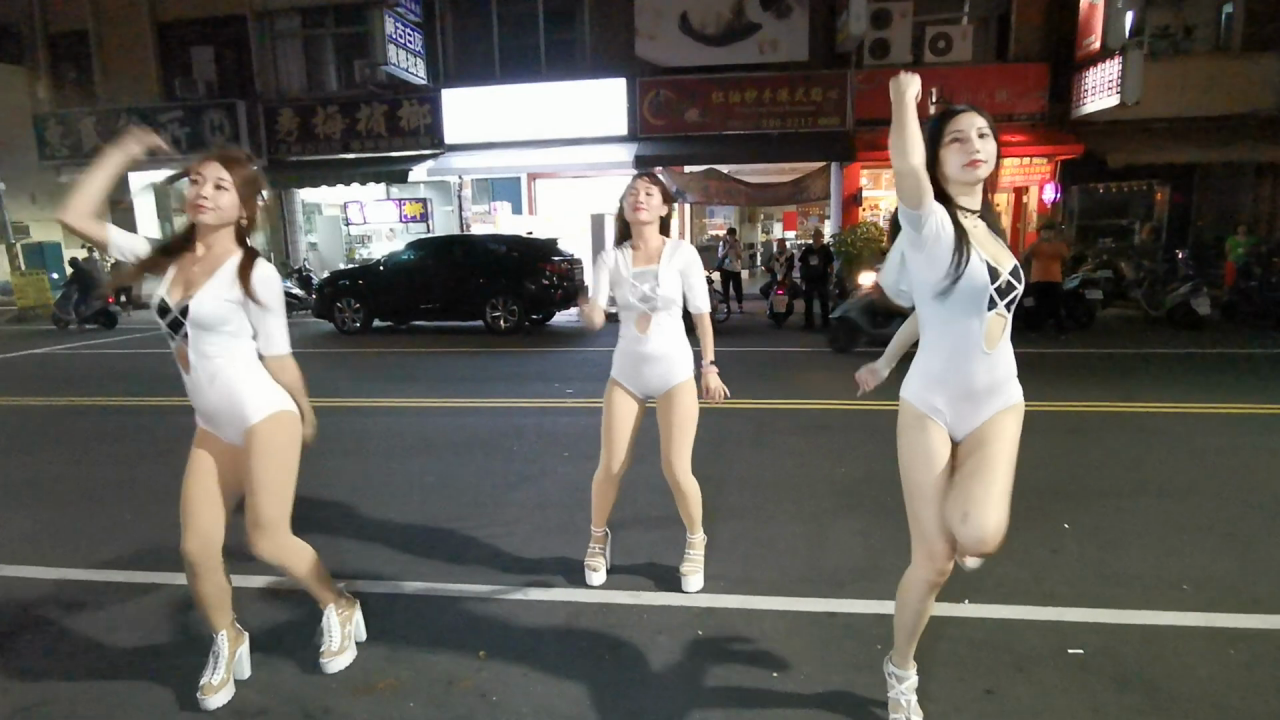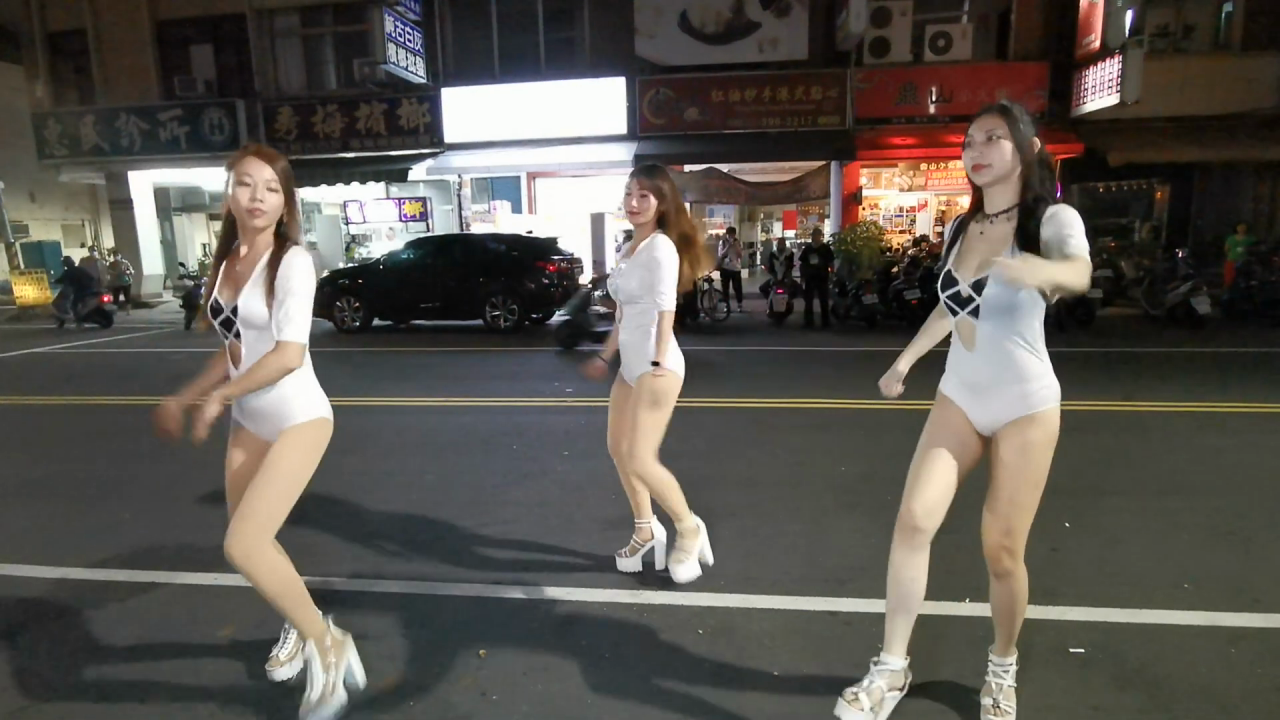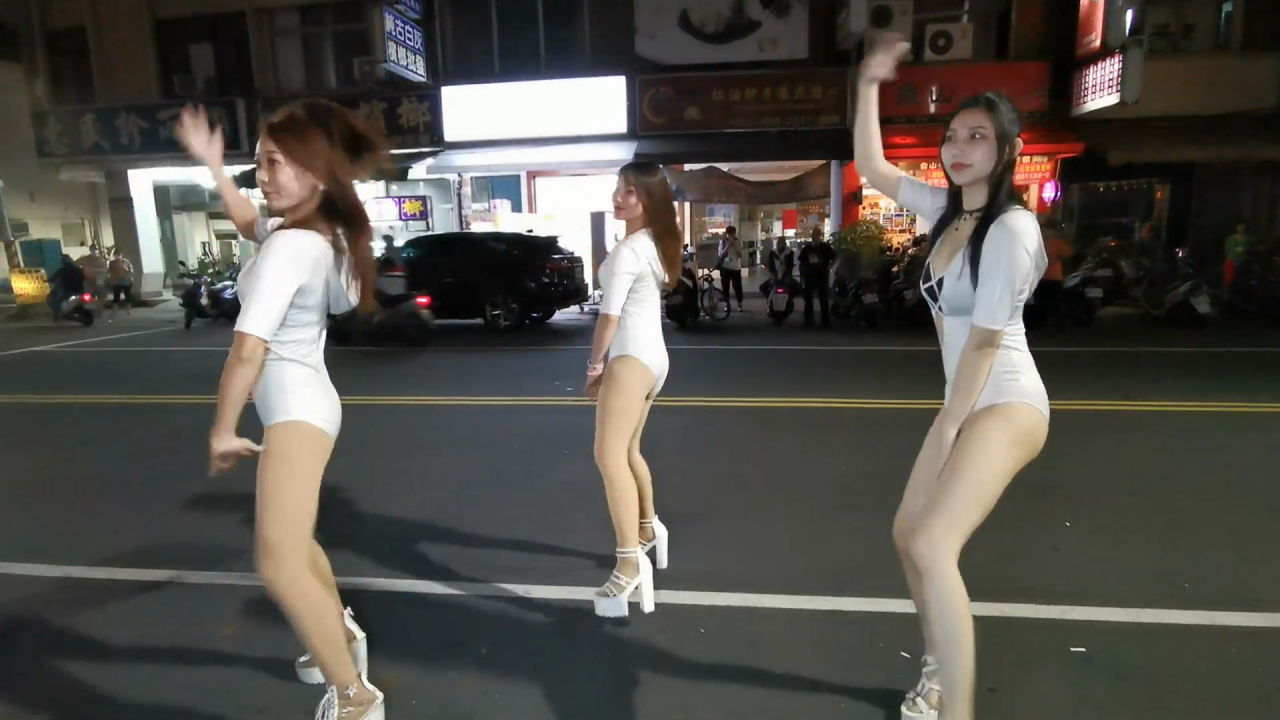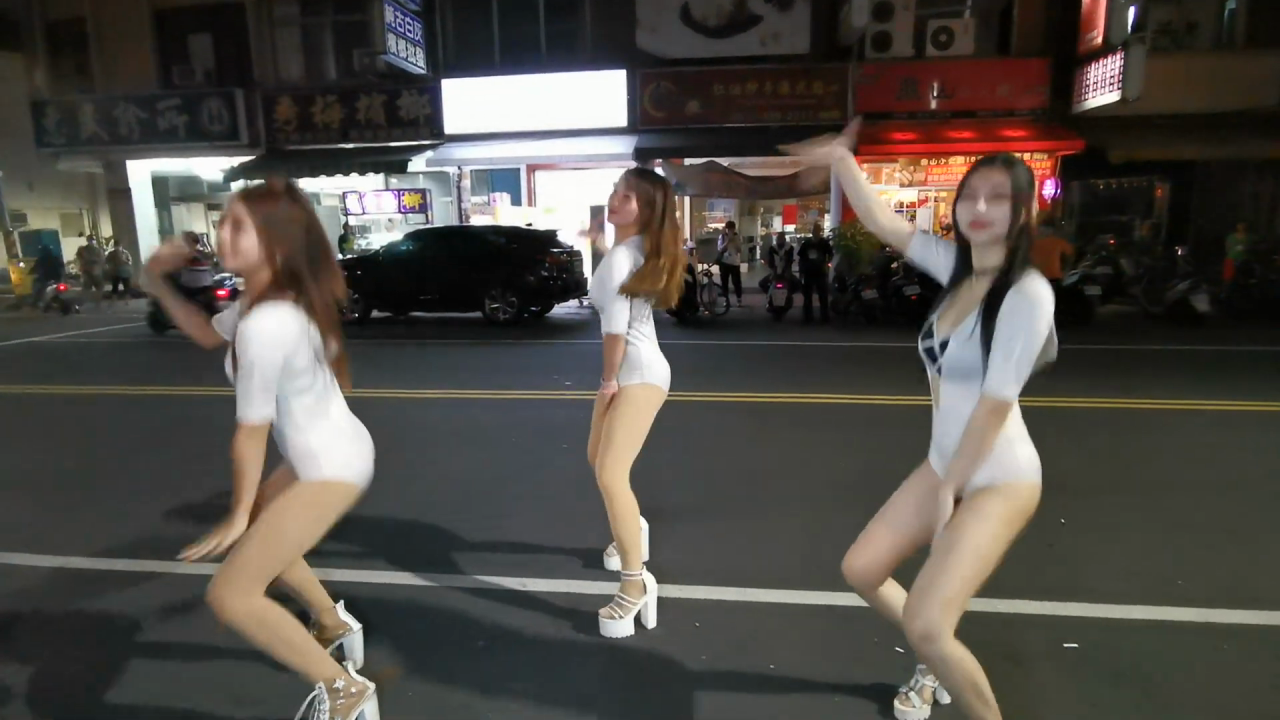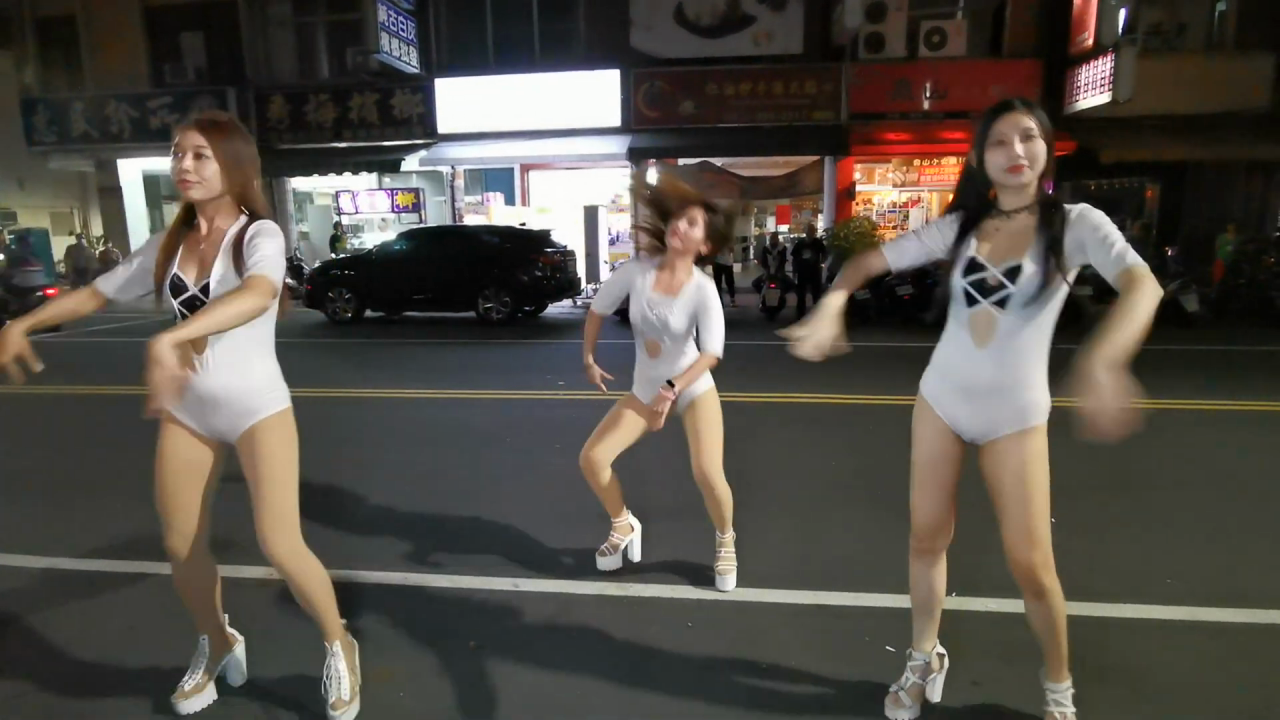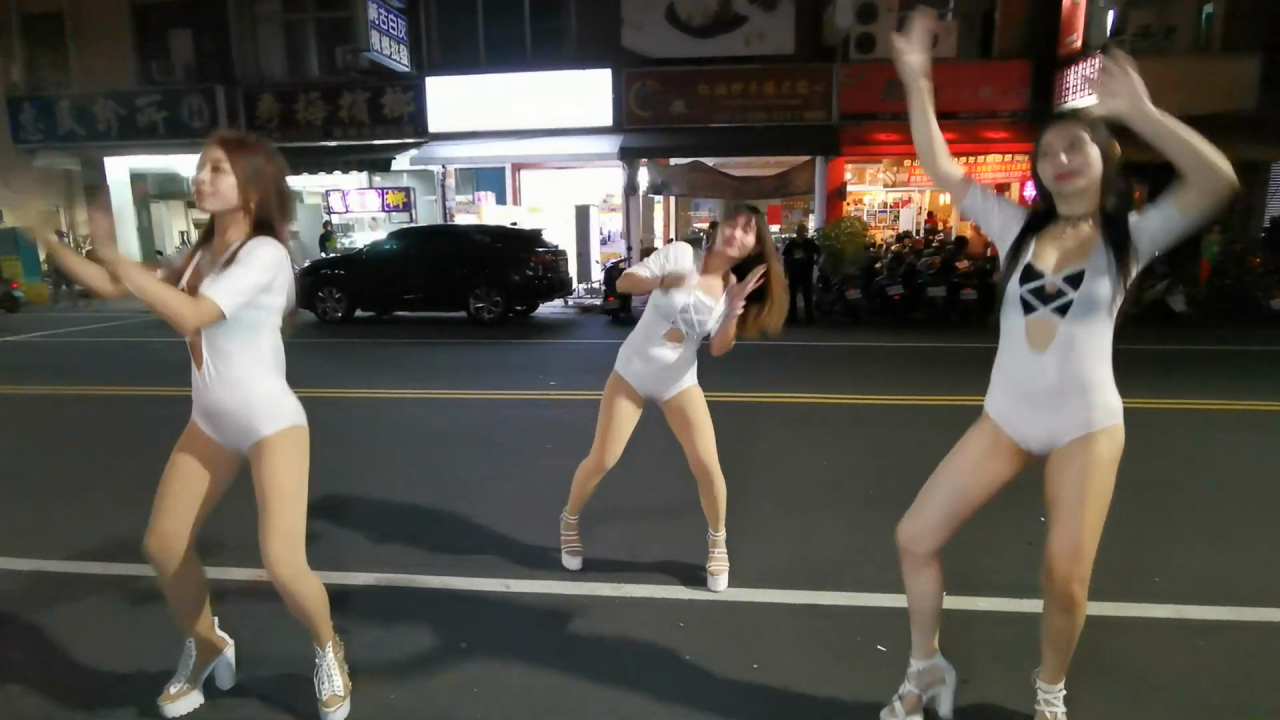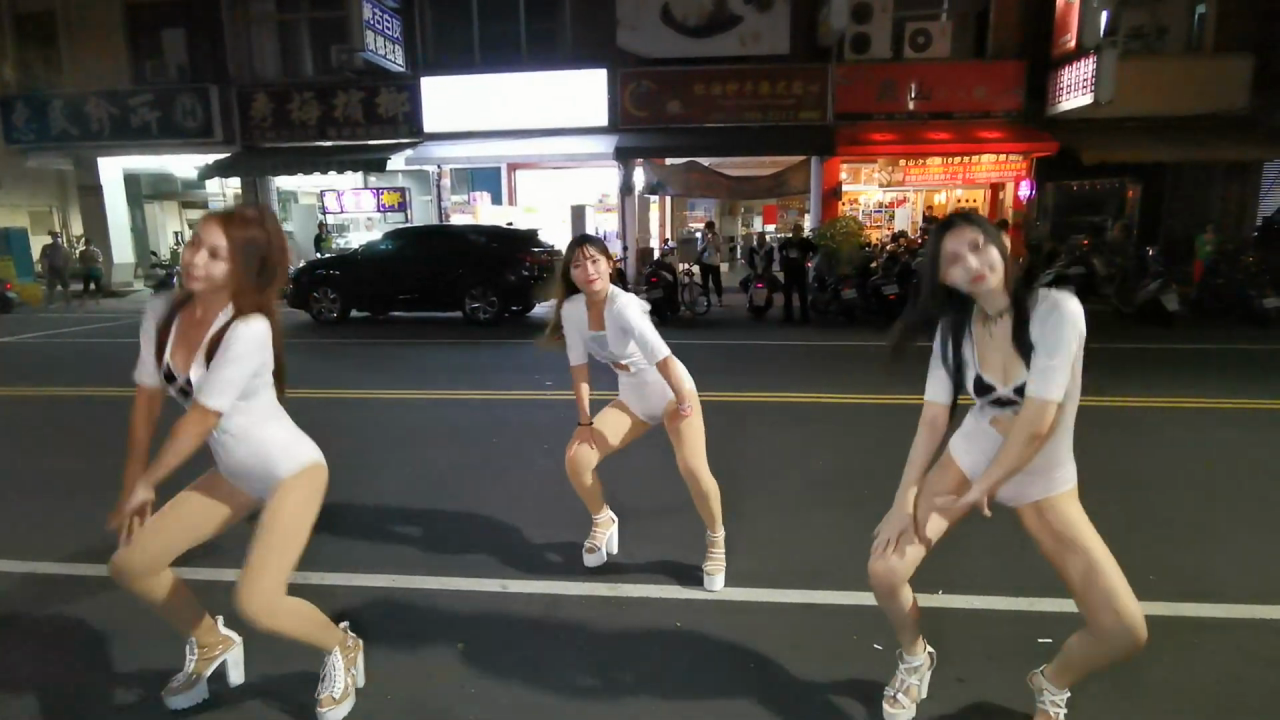
dt=0.7s
person 1, frame 1
left shoulder: (989, 230)
right shoulder: (926, 220)
right elbow: (900, 166)
left wrist: (888, 359)
right wrist: (905, 98)
left hip: (997, 405)
right hip: (929, 407)
left knee: (980, 535)
right knee: (933, 559)
left ankle: (962, 529)
person 1, frame 2
left shoulder: (1054, 220)
right shoulder: (960, 228)
left elbow: (1077, 272)
left wrist: (1034, 270)
right wrist: (904, 361)
left hip: (1024, 407)
right hip: (958, 400)
left knee: (1001, 551)
right knee: (915, 522)
left ankle: (1001, 667)
right ankle: (890, 668)
person 1, frame 3
left shoulder: (1010, 227)
right shoulder: (949, 208)
left elbow: (987, 338)
right elbow: (871, 167)
left wrist: (948, 425)
right wrist: (869, 84)
left hip: (1008, 407)
right hip: (966, 405)
left knee: (932, 547)
right knee: (908, 534)
right ankle: (941, 665)
person 1, frame 4
left shoulder: (1028, 294)
right shoulder: (958, 264)
left elbow: (994, 409)
right elbow: (879, 219)
left wrist: (948, 492)
right wrist: (841, 159)
left hip: (999, 482)
right hip: (945, 467)
left knee: (926, 625)
right knee: (861, 570)
right ankle: (932, 666)
person 1, frame 5
left shoulder: (1075, 224)
right shoulder: (958, 225)
left elbow: (1143, 286)
right elbow: (872, 259)
left wrist: (1102, 361)
right wrist: (830, 305)
left hip: (1015, 417)
right hip: (942, 400)
left knee: (1031, 567)
right knee: (927, 538)
right ankle: (925, 657)
person 1, frame 6
left shoulder: (1130, 235)
right shoulder: (1018, 225)
left elbow: (1219, 179)
right elbow: (939, 169)
left wrist: (1138, 108)
right wrist: (916, 78)
left hip: (1085, 425)
right hip: (1004, 419)
left knee: (1064, 582)
right knee: (915, 537)
person 1, frame 7
left shoulder: (1058, 311)
right shoulder: (953, 328)
left elbow: (1040, 419)
right elbow: (933, 419)
left wrist: (980, 491)
right wrist: (903, 502)
left hip: (1044, 483)
right hip: (966, 460)
left knee: (1125, 630)
right knee: (885, 568)
right ankle: (914, 663)
person 2, frame 1
left shoulder: (255, 273)
right shoulder: (166, 258)
left elbow: (277, 356)
right elbow: (74, 217)
left wrist: (302, 417)
right wrist: (119, 157)
left hip: (265, 416)
right hip: (212, 427)
left knee: (269, 542)
right knee: (197, 546)
left ankle: (340, 607)
right ankle: (227, 640)
person 2, frame 2
left shoulder: (291, 262)
right shoulder: (225, 265)
left elbow: (288, 354)
left wrist: (218, 396)
right wrist: (186, 398)
left hip: (300, 420)
right hip: (249, 424)
left knee: (243, 546)
right knee: (251, 543)
left ankle: (326, 644)
right ankle: (301, 627)
person 2, frame 3
left shoulder: (290, 245)
right shoulder: (319, 229)
left elbow: (248, 346)
right elbow: (250, 219)
left wrist: (220, 431)
right wrist: (210, 158)
left hip: (297, 414)
right hip: (303, 408)
left knee: (277, 565)
right knee: (287, 538)
right ankle: (340, 635)
person 2, frame 4
left shoulder: (264, 326)
right shoulder: (272, 299)
left elbow: (252, 432)
right elbow: (211, 332)
left wrist: (236, 519)
right wrist: (160, 286)
left hip: (330, 468)
right hip: (326, 454)
left knee: (230, 594)
right knee: (256, 535)
right ankle: (335, 627)
person 2, frame 5
left shoulder: (261, 234)
right shoulder: (168, 244)
left elbow: (261, 295)
right elbow: (97, 292)
left wrist: (171, 337)
left hip: (260, 410)
right hip: (184, 412)
left knee: (282, 546)
right knee: (182, 546)
left ankle: (339, 649)
right ankle: (217, 648)
person 2, frame 6
left shoulder: (263, 252)
right shoulder: (201, 252)
left elbow: (191, 318)
right elbow: (113, 288)
left wrist: (115, 255)
right wrist: (53, 244)
left hip: (274, 426)
right hip: (210, 426)
left knee: (283, 563)
right knee: (163, 548)
left ankle: (328, 652)
right ankle: (205, 645)
person 2, frame 7
left shoulder: (247, 331)
right shoulder: (164, 314)
left elbow: (199, 420)
right elbow: (145, 402)
left wrist: (144, 488)
right wrist: (137, 488)
left hip: (291, 470)
right hip: (236, 473)
left knee: (257, 603)
right knee: (130, 566)
left ankle: (343, 648)
right ankle: (212, 646)
person 3, frame 1
left shoulder: (682, 253)
right shoulder: (611, 258)
left elbow: (701, 314)
right elbow: (598, 314)
left wrist: (710, 366)
right wrist: (590, 310)
left hip: (674, 373)
right hip: (626, 372)
left knee: (676, 469)
right knee: (610, 465)
left ankle: (695, 543)
right ankle: (598, 538)
person 3, frame 2
left shoulder: (661, 247)
right shoulder: (631, 248)
left elbow: (666, 310)
left wrist: (658, 366)
right wrist: (606, 354)
left hip: (657, 365)
right hip: (630, 363)
left knee: (640, 461)
right knee: (619, 449)
left ankle: (688, 528)
right ankle: (646, 531)
person 3, frame 3
left shoulder: (627, 249)
right shoulder: (652, 243)
left elbow: (609, 313)
left wrist: (594, 363)
left hip: (632, 356)
right hip: (649, 357)
left knee: (609, 455)
right knee: (626, 450)
left ankle: (630, 564)
right ankle: (647, 528)
person 3, frame 4
left shoulder: (618, 258)
right shoulder: (642, 247)
left elbow: (615, 329)
left wrist: (607, 380)
left hip: (641, 376)
right hip: (627, 371)
left knee: (610, 476)
right knee: (597, 455)
left ankle: (635, 584)
right ankle: (632, 527)
person 3, frame 5
left shoulder: (704, 290)
right shoulder: (635, 269)
left elbow: (712, 353)
right elbow: (598, 310)
left wrist: (676, 385)
right wrist: (589, 357)
left hip: (693, 390)
right hip: (647, 391)
left knee: (708, 474)
right knee: (592, 458)
left ankle: (725, 543)
right ankle: (624, 526)
person 3, frame 6
left shoulder: (734, 290)
right shoulder: (679, 254)
left elbow: (719, 348)
right elbow: (625, 282)
left wrist: (735, 306)
right wrist: (663, 281)
left hip: (679, 382)
right hip: (631, 372)
left knee: (707, 466)
right knee: (602, 460)
left ankle: (718, 545)
right ankle: (570, 521)
person 3, frame 7
left shoulder: (622, 304)
right shoulder: (571, 310)
left elbow: (660, 354)
right elbow: (579, 368)
left wrist: (680, 400)
right wrist: (585, 421)
left hip: (673, 393)
right hip: (632, 401)
left knee: (693, 466)
right knee: (577, 460)
left ankle: (716, 541)
right ankle: (603, 523)
